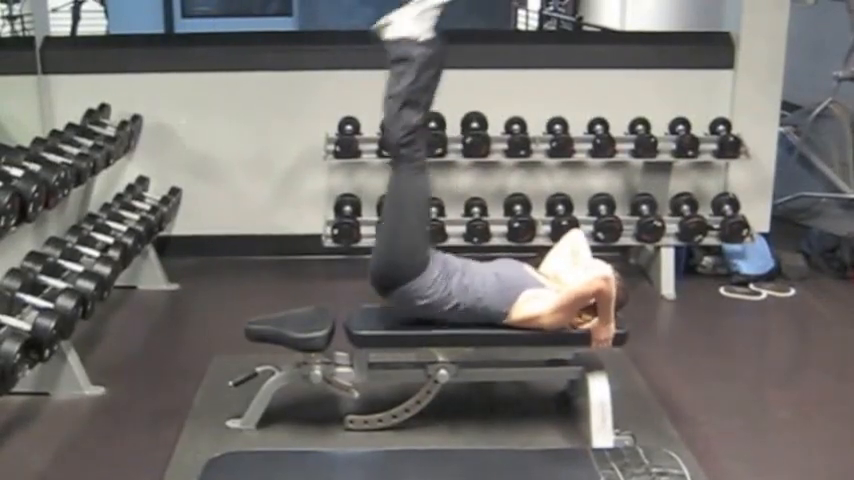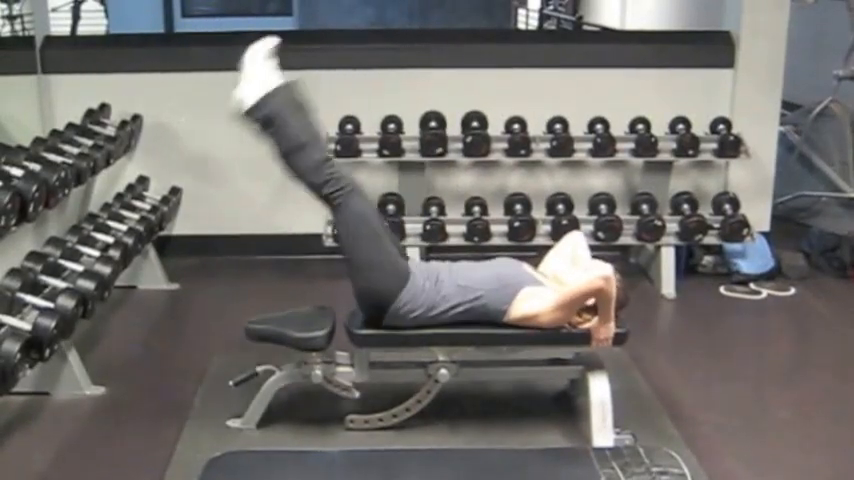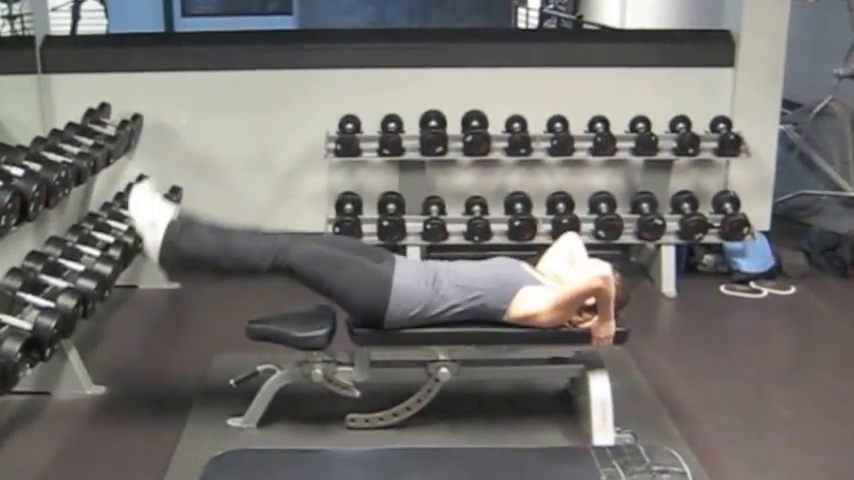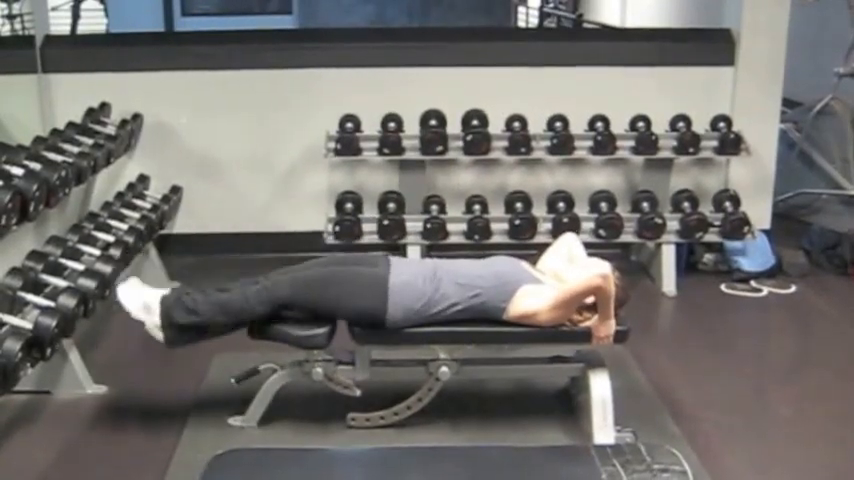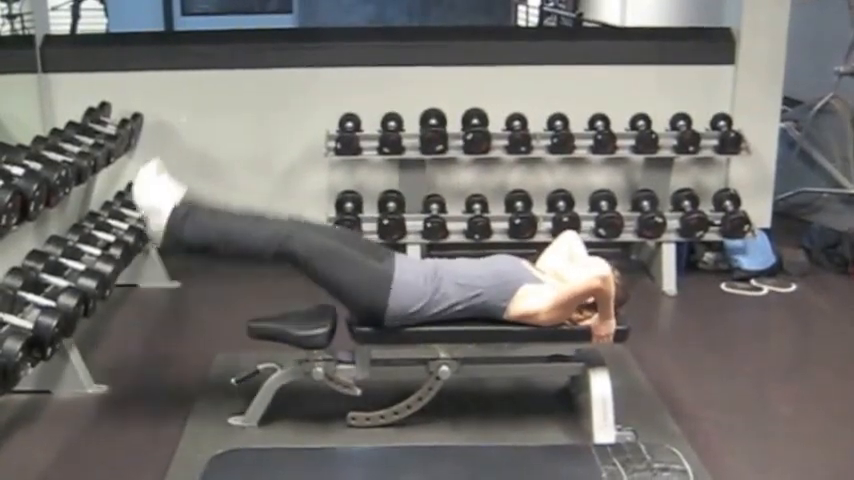
dt=0.3s
person 1, frame 1
left shoulder: (548, 311)
right shoulder: (546, 285)
left elbow: (599, 280)
right elbow: (575, 236)
left wrist: (604, 324)
left hip: (408, 278)
right hip: (424, 275)
left knee: (408, 156)
left ankle: (410, 40)
person 1, frame 2
left shoulder: (545, 310)
right shoulder: (554, 280)
left elbow: (595, 278)
right elbow: (575, 236)
left wrist: (603, 326)
left hip: (401, 300)
right hip: (413, 283)
left knee: (342, 193)
right knee: (345, 195)
left ankle: (264, 99)
person 1, frame 3
left shoulder: (546, 308)
right shoulder: (544, 279)
left elbow: (597, 274)
right elbow: (569, 238)
left wrist: (604, 319)
left hip: (393, 300)
right hip: (404, 272)
left knee: (286, 253)
right knee: (309, 243)
left ankle: (171, 239)
right ankle: (175, 235)
person 1, frame 4
left shoulder: (545, 307)
right shoulder: (543, 282)
left elbow: (598, 275)
right elbow: (568, 239)
left wrist: (605, 321)
left hip: (398, 299)
right hip: (402, 273)
left knee: (281, 289)
right knee: (291, 273)
left ankle: (170, 315)
right ankle: (173, 309)
person 1, frame 5
left shoulder: (545, 305)
right shoulder: (540, 277)
left elbow: (602, 273)
right elbow: (569, 235)
left wrist: (605, 322)
left hip: (397, 297)
right hip: (405, 271)
left knee: (293, 242)
right knee: (302, 235)
left ankle: (175, 222)
right ankle: (177, 215)
